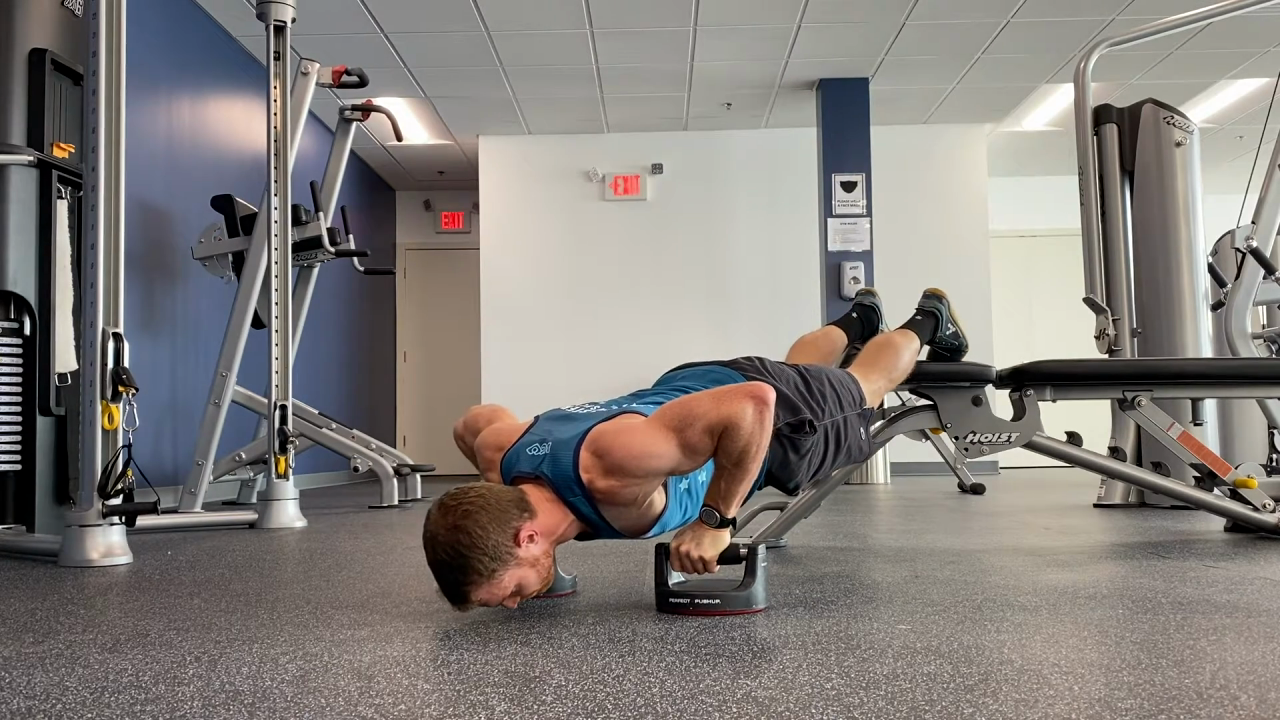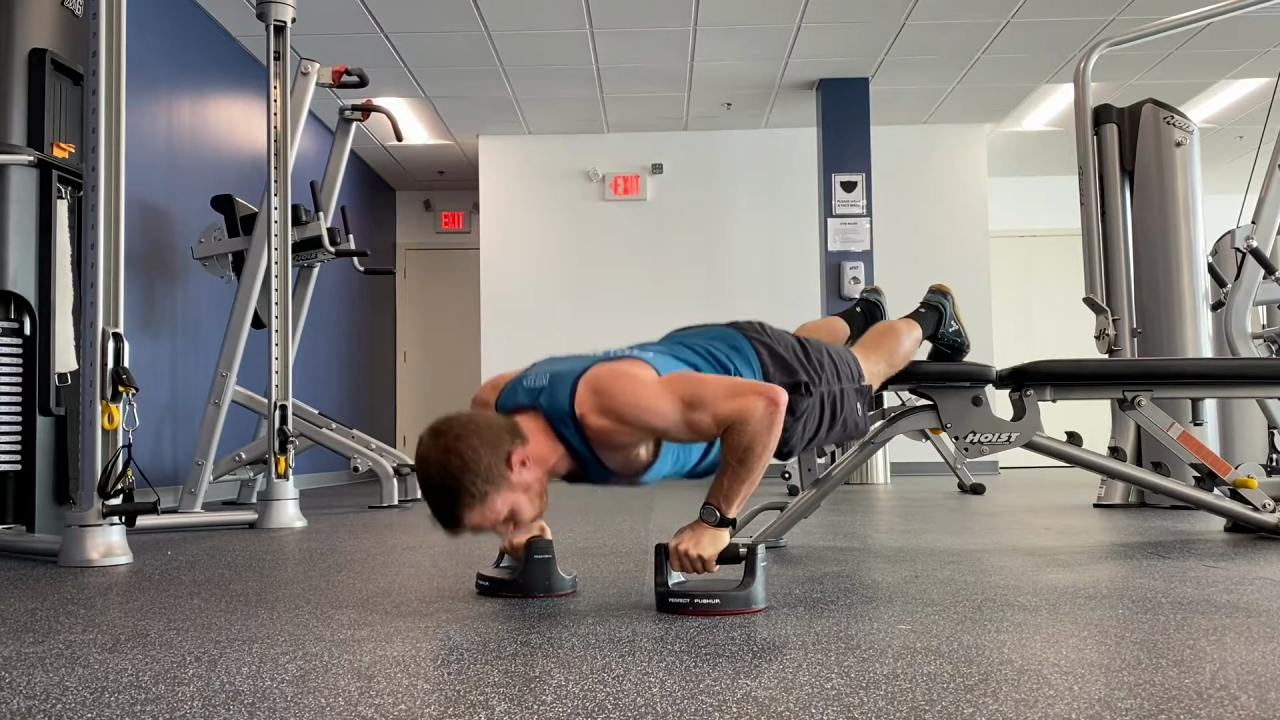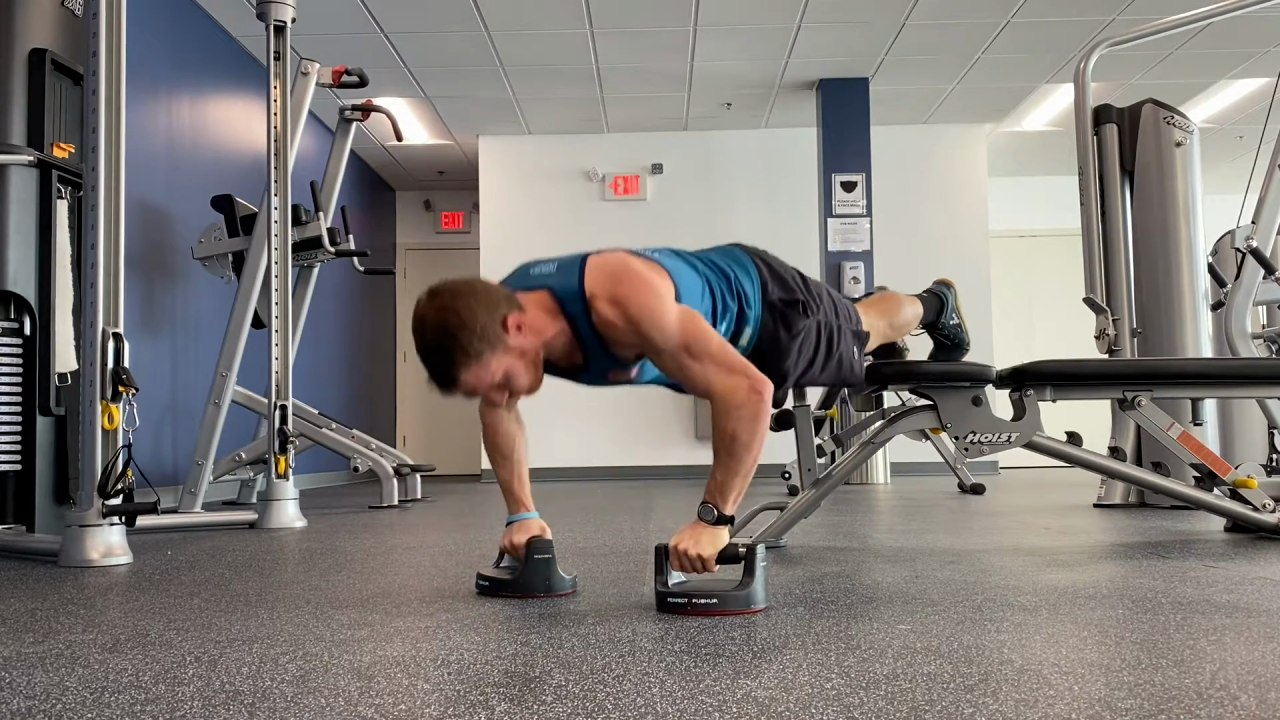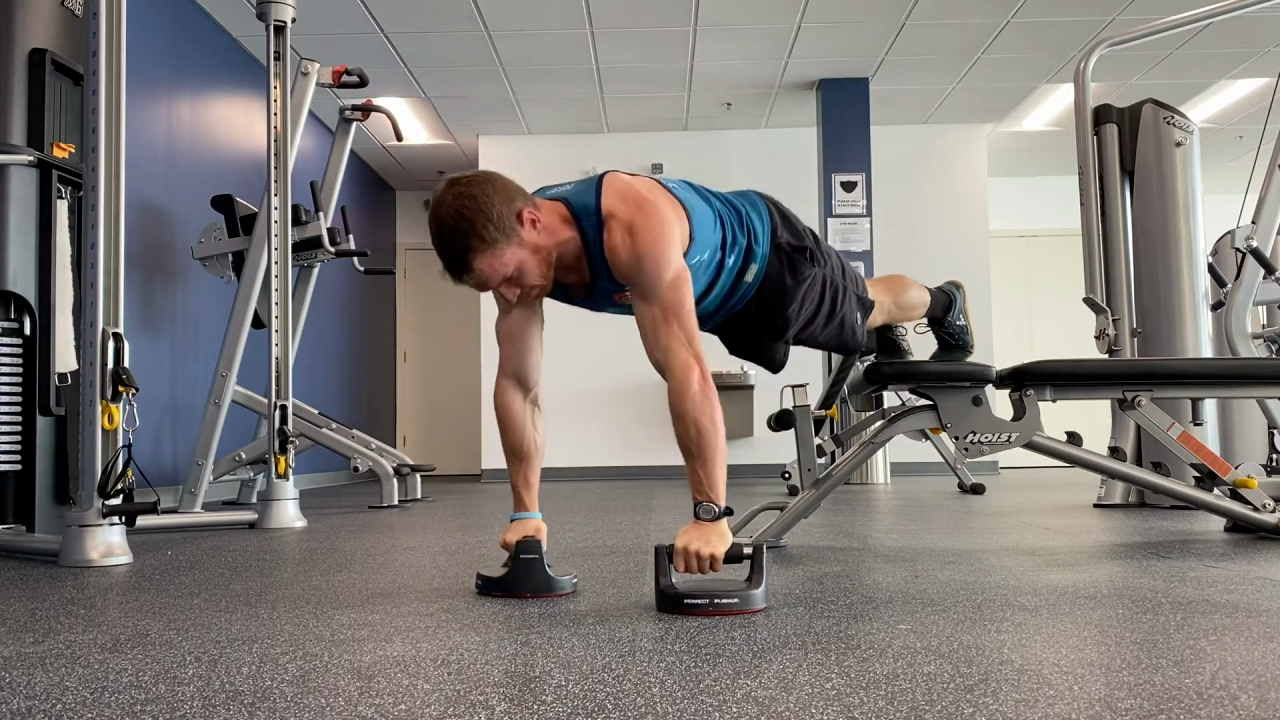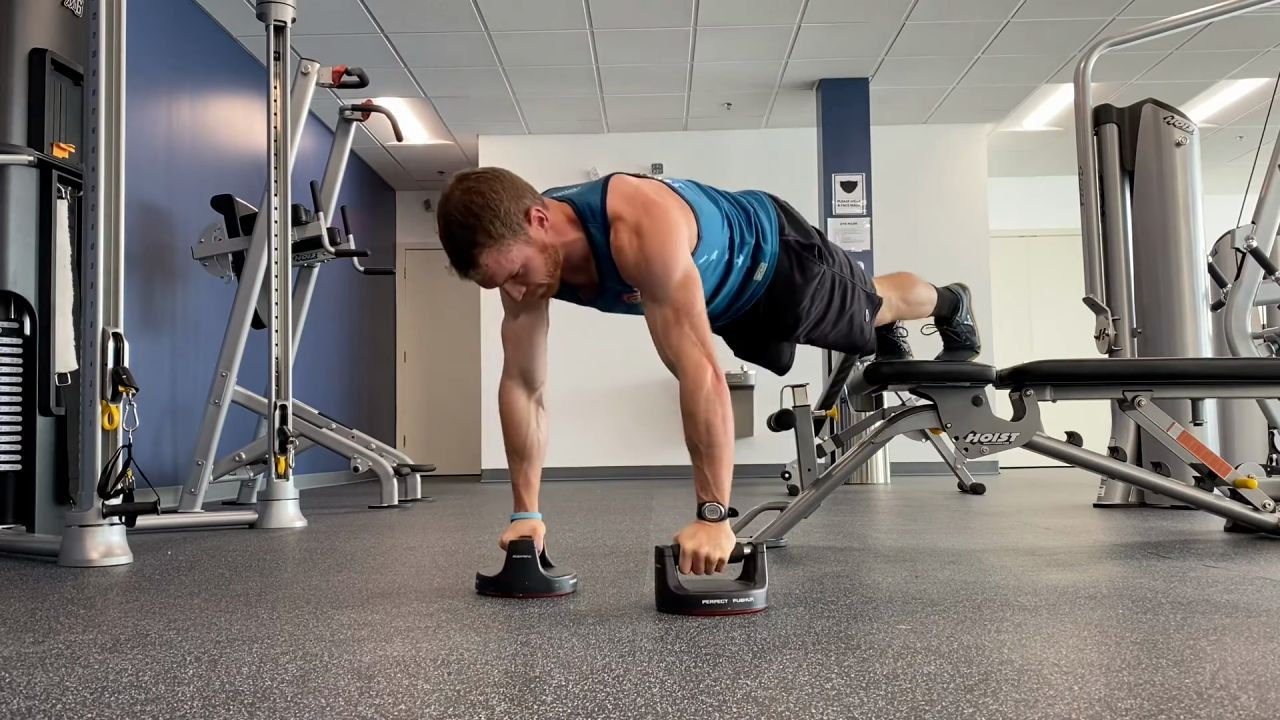
dt=0.3s
person 1, frame 1
left shoulder: (610, 467)
right shoulder: (501, 458)
left elbow: (753, 404)
right elbow: (472, 419)
left wrist: (714, 522)
left hip: (770, 415)
right hip: (689, 392)
left knee: (861, 387)
right knee: (797, 368)
left ankle: (930, 320)
right ankle: (859, 317)
person 1, frame 2
left shoulder: (607, 410)
right shoulder: (499, 407)
left elbow: (767, 403)
left wrist: (716, 520)
right wrist: (526, 520)
left hip: (759, 374)
right hip: (691, 362)
left knee: (860, 371)
right knee: (808, 347)
left ankle: (932, 314)
right ankle: (861, 313)
person 1, frame 3
left shoulder: (621, 301)
right shoulder: (501, 311)
left elbow: (751, 390)
right elbow: (499, 410)
left wrist: (714, 519)
right wrist: (522, 515)
left hip: (761, 306)
right hip: (710, 320)
left knee: (859, 336)
left ankle: (935, 306)
right ankle: (867, 295)
person 1, frame 4
left shoulder: (634, 227)
right shoulder: (516, 248)
left elbow: (687, 375)
right elbow: (515, 385)
left wrist: (710, 515)
right wrist: (525, 512)
left hip: (767, 252)
right hip: (720, 282)
left knee: (867, 306)
left ankle: (944, 305)
right ankle: (885, 339)
person 1, frame 5
left shoulder: (641, 229)
right shoulder: (522, 248)
left elbow: (700, 373)
right elbow: (521, 384)
left wrist: (713, 516)
right wrist: (526, 511)
left hip: (777, 255)
right hip: (729, 288)
left knee: (873, 306)
left ankle: (950, 305)
right ankle: (887, 341)
